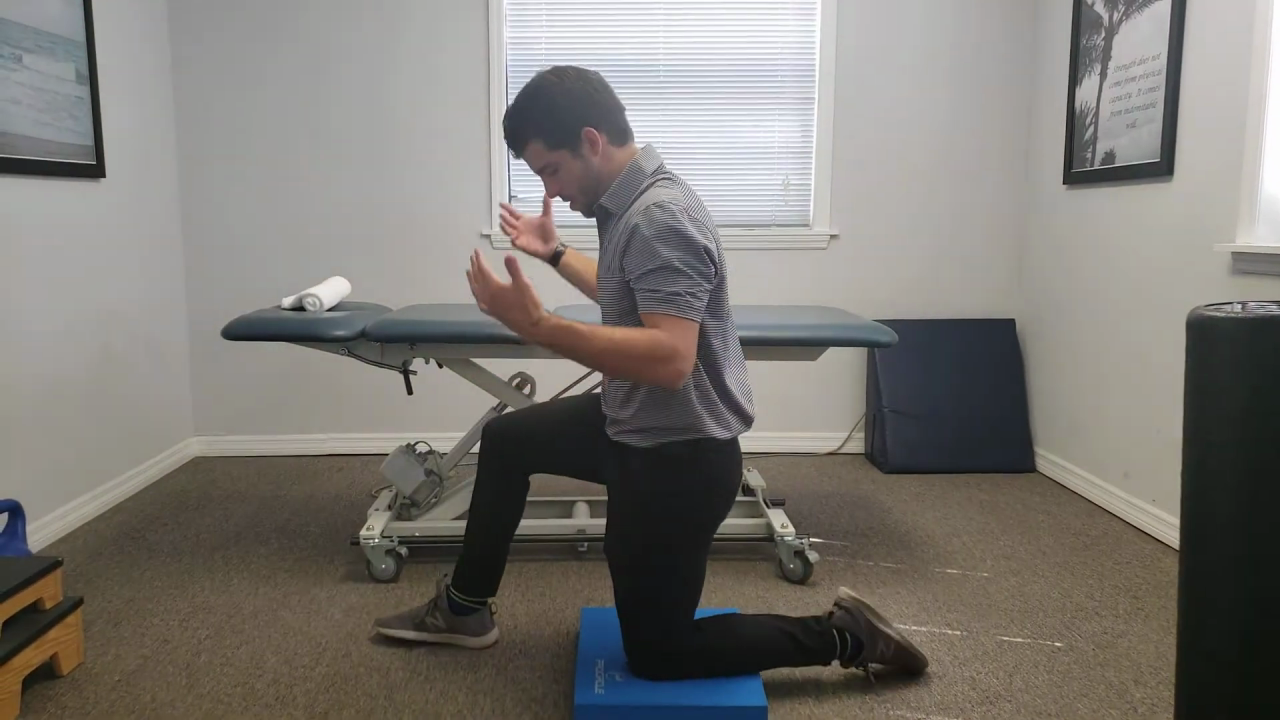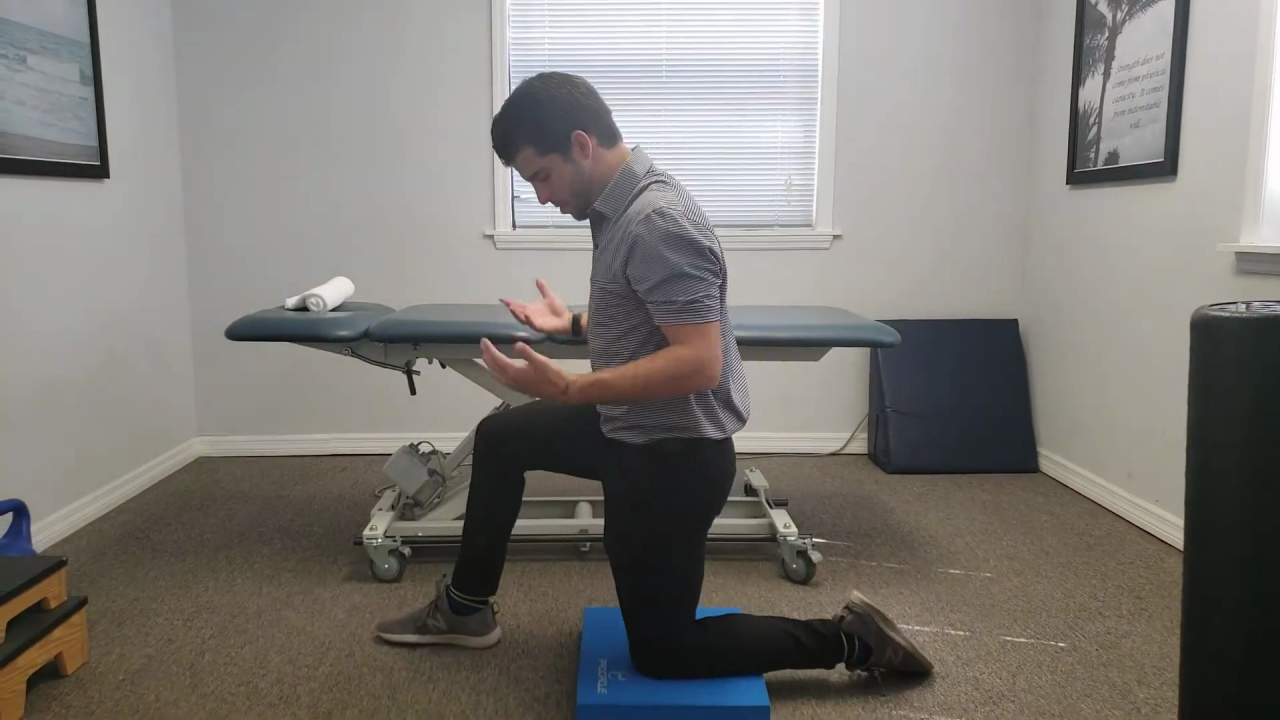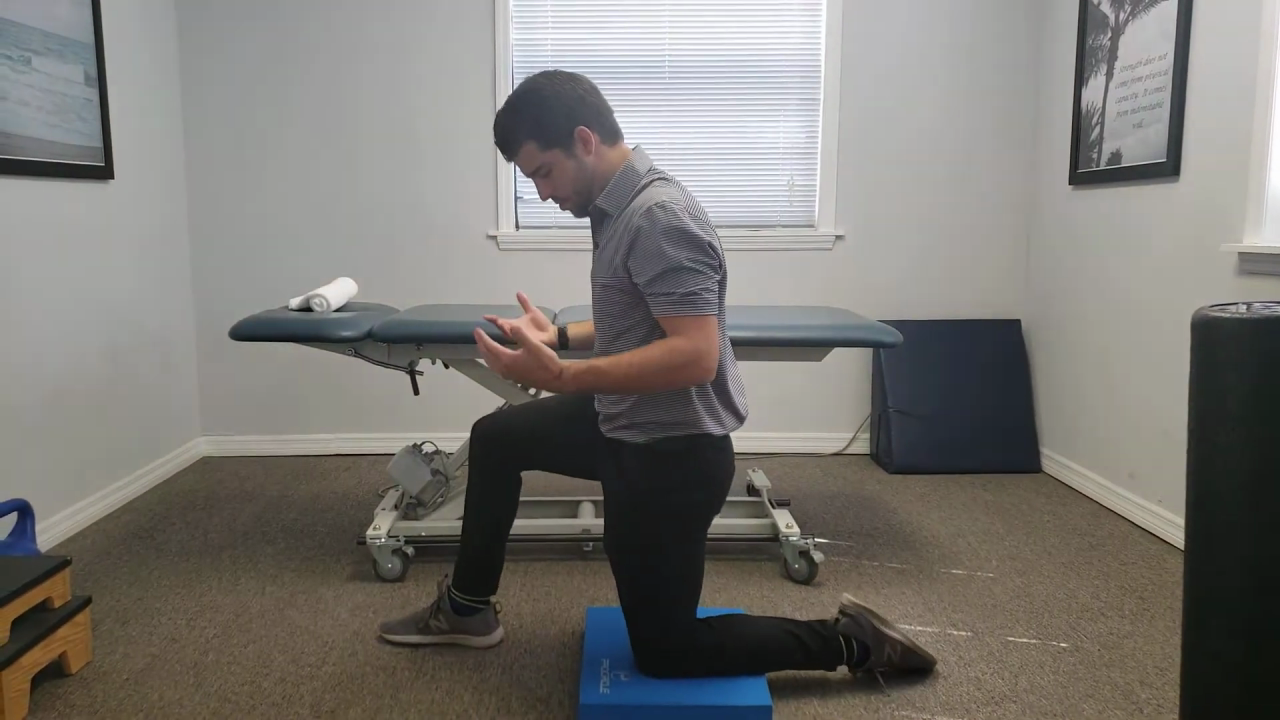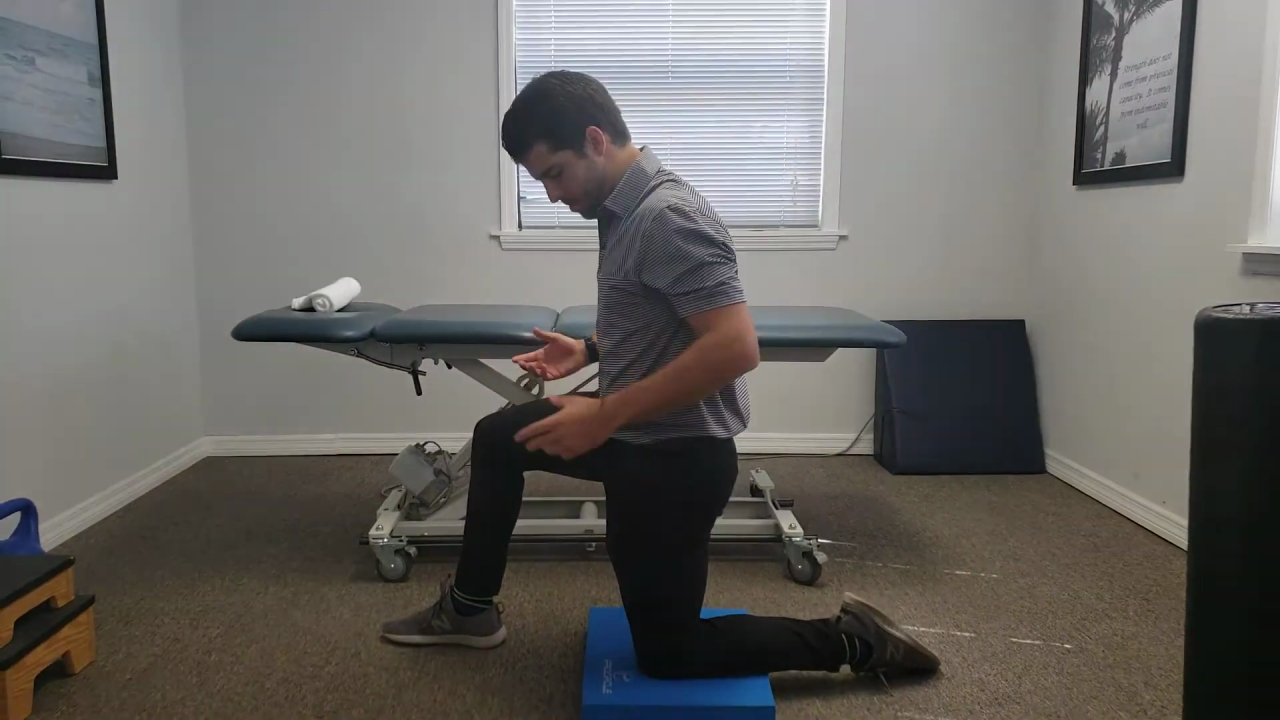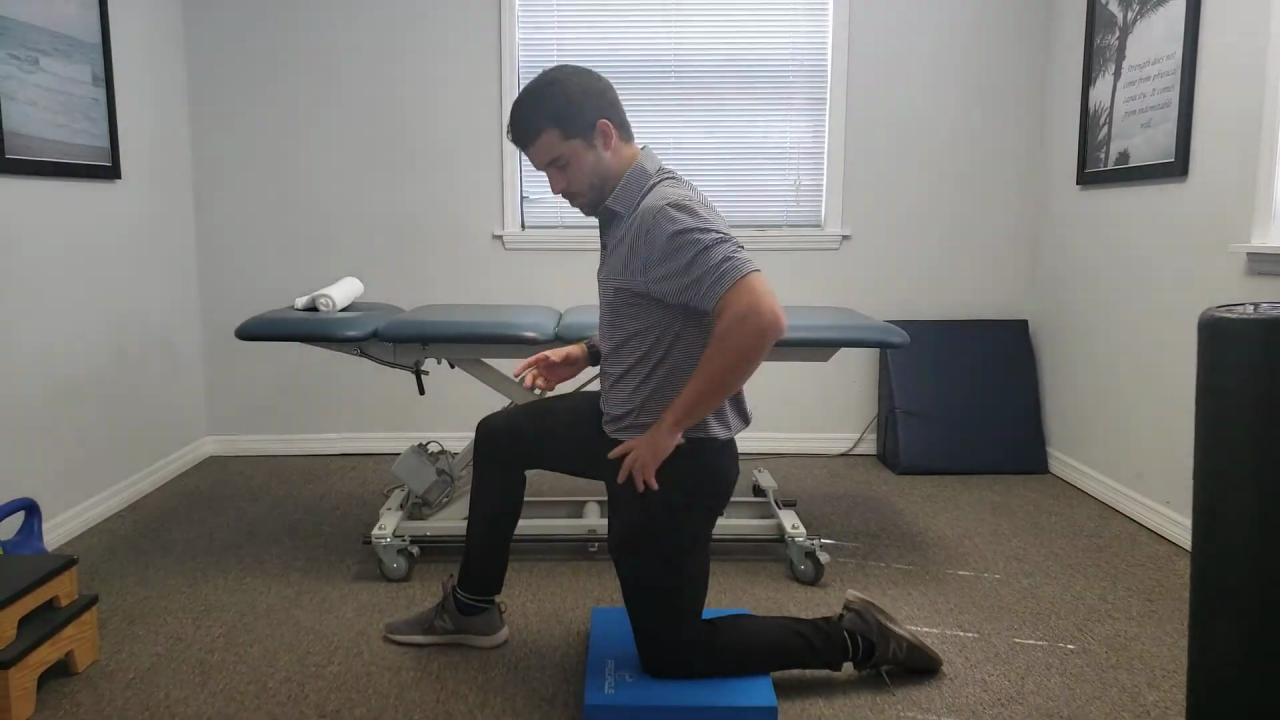
dt=0.4s
person 1, frame 1
left shoulder: (660, 218)
right shoulder: (636, 202)
left elbow: (669, 358)
left wrist: (539, 326)
right wrist: (554, 253)
left hip: (679, 458)
right hip: (635, 427)
left knee: (656, 652)
right knee: (504, 440)
left ankle: (841, 634)
right ankle: (464, 608)
person 1, frame 2
left shoulder: (658, 222)
right shoulder: (623, 206)
left elbow: (699, 364)
left wrist: (568, 390)
right wrist: (573, 322)
left hip: (675, 455)
right hip: (632, 429)
left knee: (662, 651)
right knee: (499, 439)
left ankle: (847, 638)
right ankle: (465, 608)
person 1, frame 3
left shoulder: (660, 217)
right shoulder: (620, 206)
left elbow: (695, 355)
left wrist: (561, 375)
right wrist: (561, 336)
left hip: (672, 455)
right hip: (627, 426)
left knee: (664, 651)
right knee: (495, 438)
left ankle: (848, 640)
right ankle: (467, 608)
person 1, frame 4
left shoulder: (667, 217)
right shoulder: (628, 207)
left elbow: (734, 345)
left wrist: (601, 416)
right wrist: (589, 350)
left hip: (674, 455)
right hip: (636, 430)
left knee: (667, 651)
right knee: (498, 438)
left ankle: (850, 639)
right ankle: (469, 608)
person 1, frame 5
left shoulder: (666, 216)
right shoulder: (626, 207)
left elbow: (760, 317)
left wrist: (672, 428)
right wrist: (586, 354)
left hip: (676, 458)
right hip: (626, 423)
left knee: (670, 652)
right knee: (499, 438)
left ankle: (851, 635)
right ankle: (471, 608)
